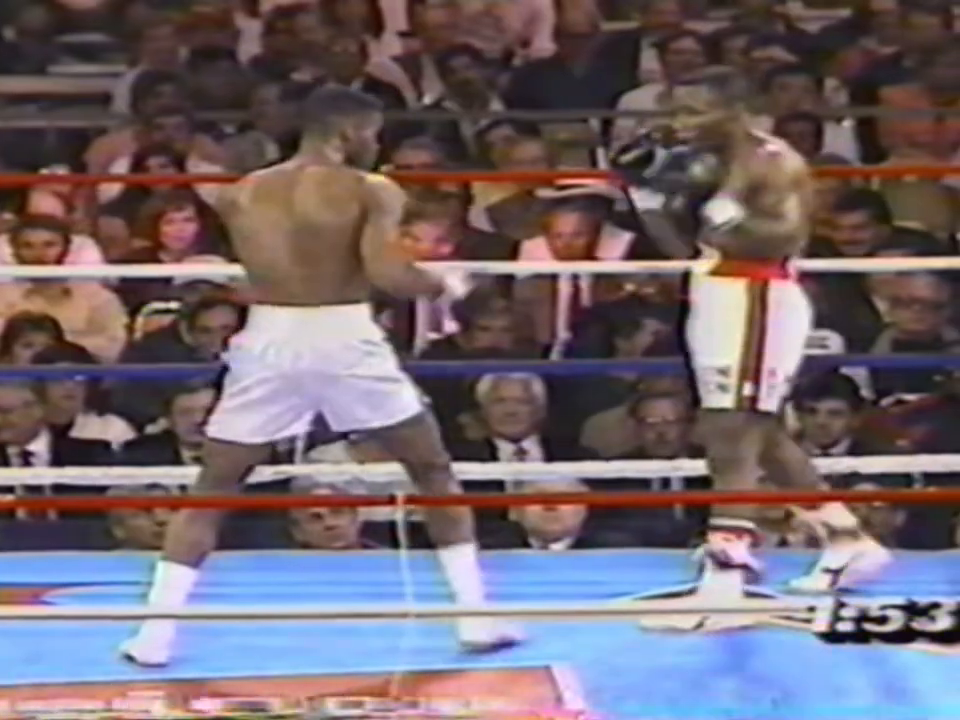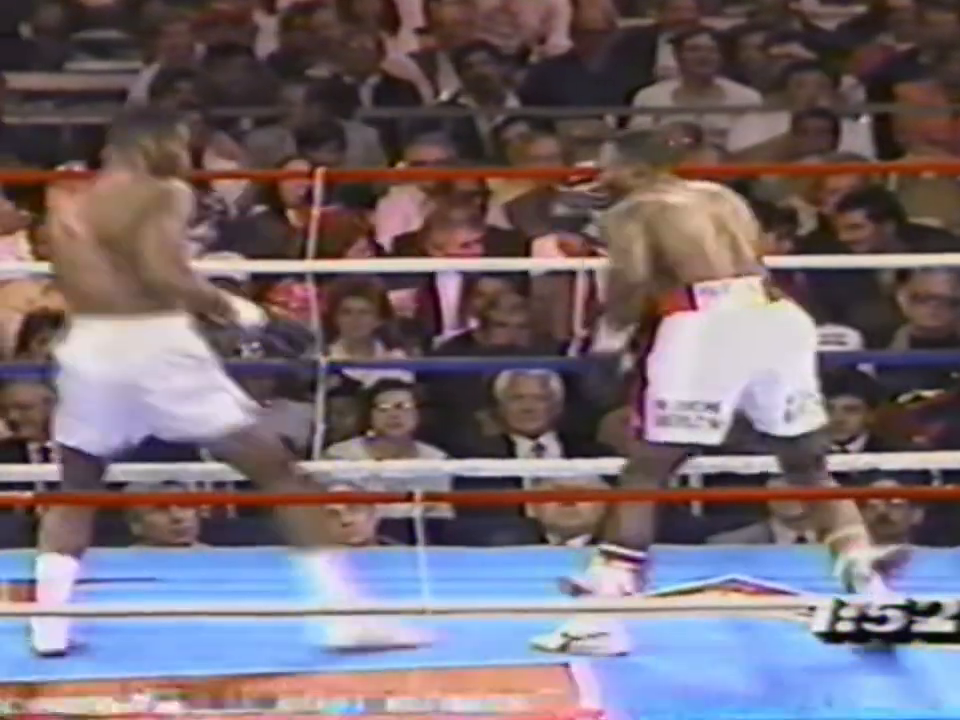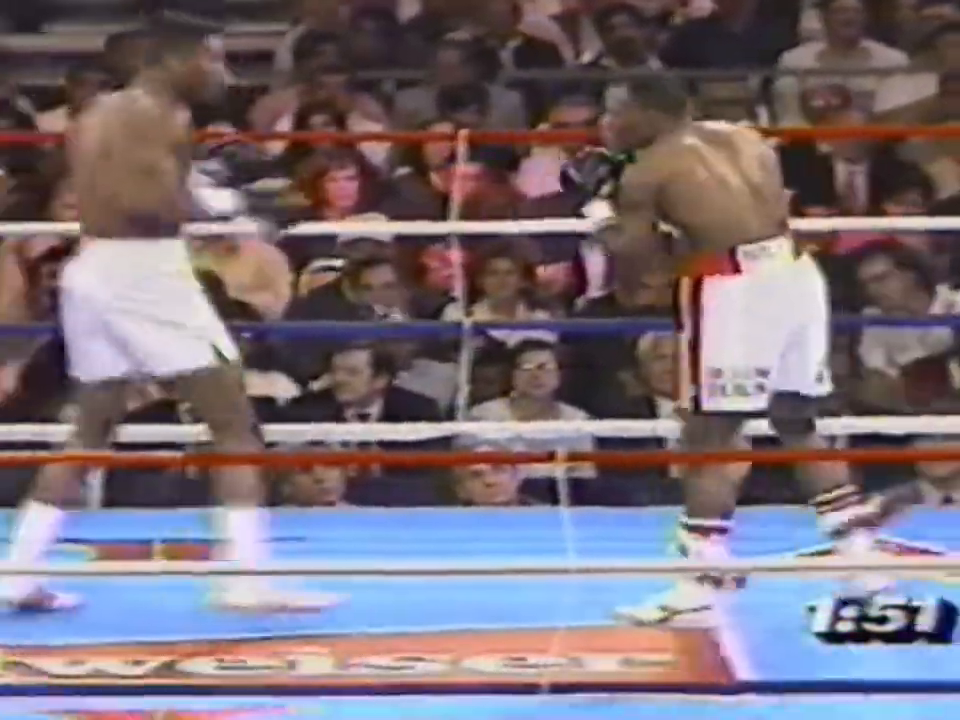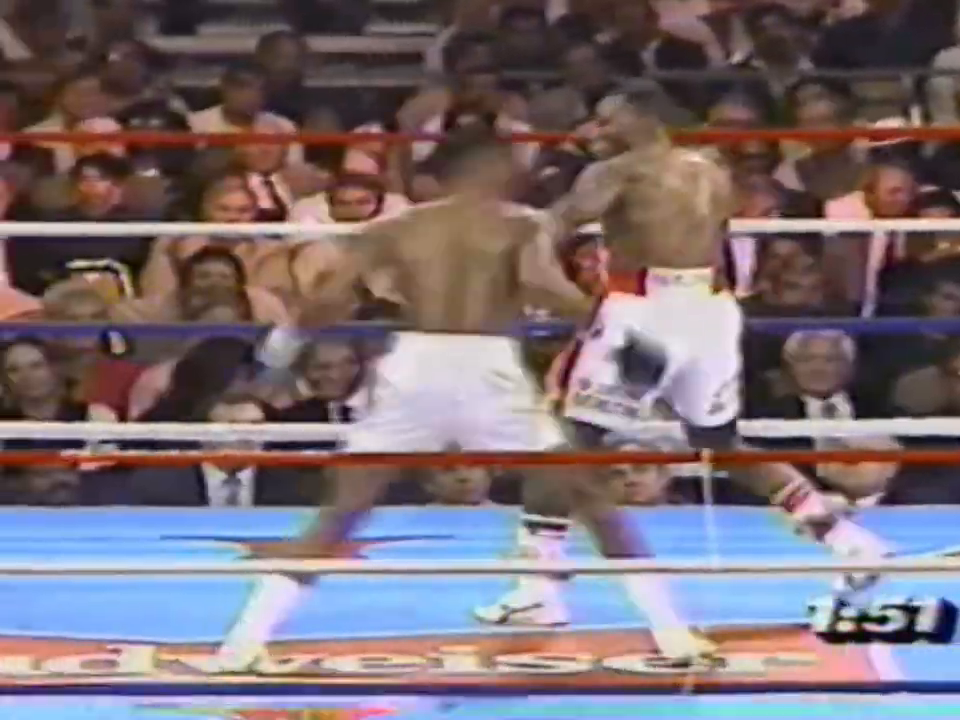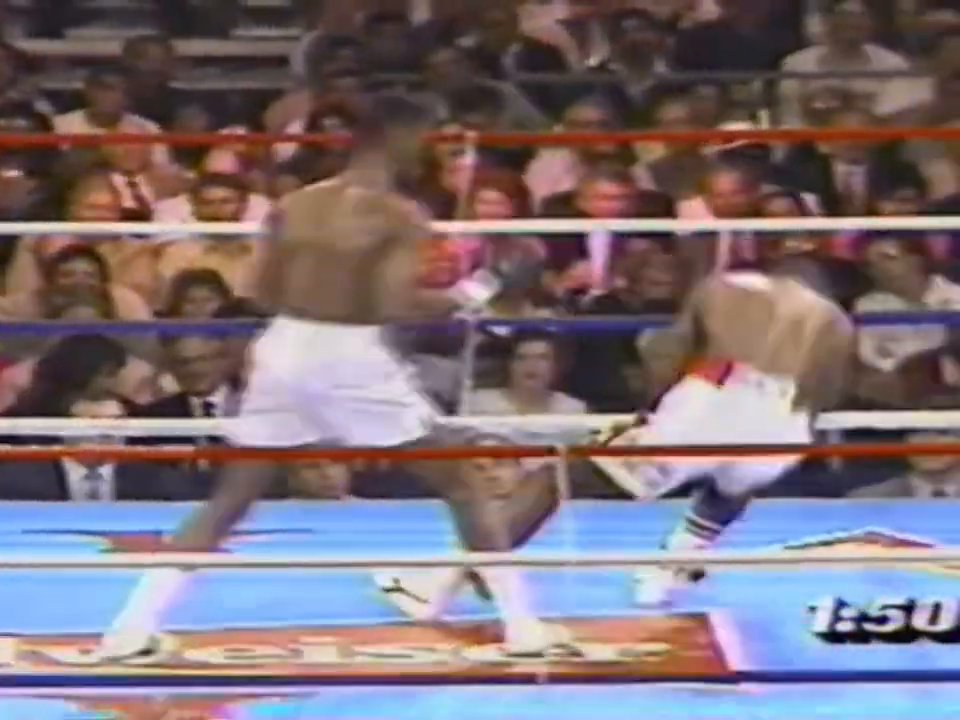
dt=0.7s
person 1, frame 1
left shoulder: (241, 195)
right shoulder: (371, 191)
left elbow: (260, 266)
right elbow: (386, 277)
right wrist: (450, 285)
left hip: (270, 342)
right hip: (346, 341)
left knee: (211, 491)
right knee: (434, 472)
left ankle: (155, 634)
right ankle: (476, 617)
person 1, frame 2
left shoulder: (63, 211)
right shoulder: (165, 195)
right elbow: (165, 274)
right wrist: (241, 311)
left hip: (89, 356)
right hip: (163, 351)
left knee: (75, 490)
right knee: (281, 476)
left ankle: (52, 620)
right ankle: (348, 616)
person 1, frame 3
left shoulder: (97, 112)
right shoulder: (163, 116)
right elbow: (133, 195)
left wrist: (198, 182)
left hip: (89, 276)
right hip: (147, 275)
left knee: (90, 433)
right knee: (234, 425)
right ankle: (248, 576)
person 1, frame 4
left shoulder: (391, 228)
right shoulder: (518, 223)
left elbow: (330, 301)
right elbow: (543, 286)
left wrist: (287, 336)
left hip: (408, 368)
right hip: (481, 372)
left knee: (339, 517)
right knee: (592, 496)
left ankle: (245, 638)
person 1, frame 5
left shoulder: (293, 206)
right shoulder: (401, 217)
left elbow: (266, 293)
right elbow: (399, 306)
right wrist: (474, 291)
left hip: (284, 352)
right hip: (354, 360)
left knee: (229, 500)
right knee: (462, 485)
left ankle: (132, 628)
right ankle: (522, 625)
person 2, frame 1
left shoulder: (774, 163)
right shoulder: (706, 158)
left elbow: (785, 237)
right elbow: (677, 236)
left wrist: (716, 204)
right wrist: (646, 192)
left hip: (757, 303)
right hip: (724, 299)
left knee: (730, 443)
right knee: (761, 439)
left ankle: (726, 582)
right ankle: (849, 543)
person 2, frame 2
left shoulder: (632, 211)
right shoulder: (726, 198)
left elbow: (632, 277)
left wrist: (610, 333)
left hip: (702, 329)
right hip: (776, 320)
left knee: (644, 473)
right knee: (809, 469)
left ankle: (605, 616)
right ankle: (872, 592)
person 2, frame 3
left shoulder: (647, 174)
right shoulder: (741, 138)
left elbow: (636, 256)
left wrist: (597, 209)
left hip: (734, 292)
right hip: (795, 279)
left knee: (709, 441)
right knee: (799, 427)
left ankle: (705, 584)
right ankle: (857, 545)
person 2, frame 4
left shoulder: (617, 170)
right shoulder: (711, 173)
left elbow: (567, 218)
left hip: (647, 313)
right hip: (712, 311)
right knee: (724, 445)
left ankle: (541, 589)
right ankle: (848, 542)
person 2, frame 5
left shoulder: (725, 286)
right shoulder: (838, 324)
left elbow: (671, 358)
right elbow: (818, 401)
left hip: (708, 404)
right hip: (777, 425)
right ankle: (669, 575)
